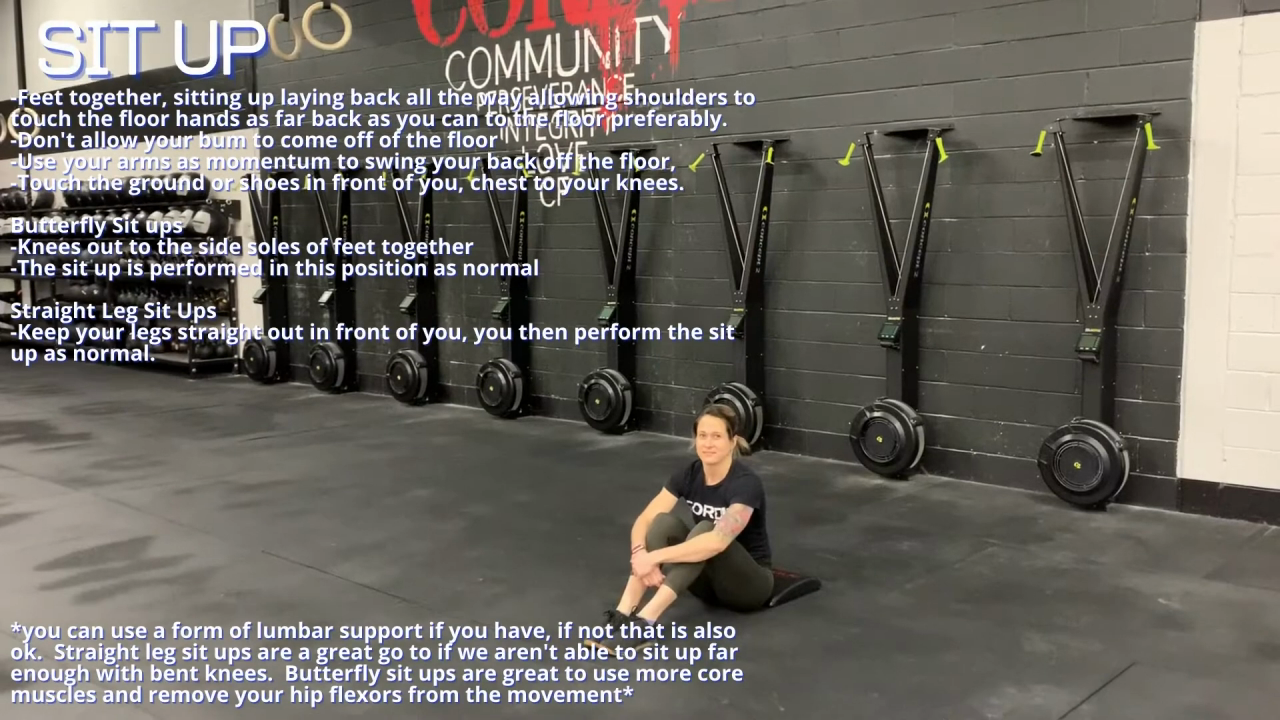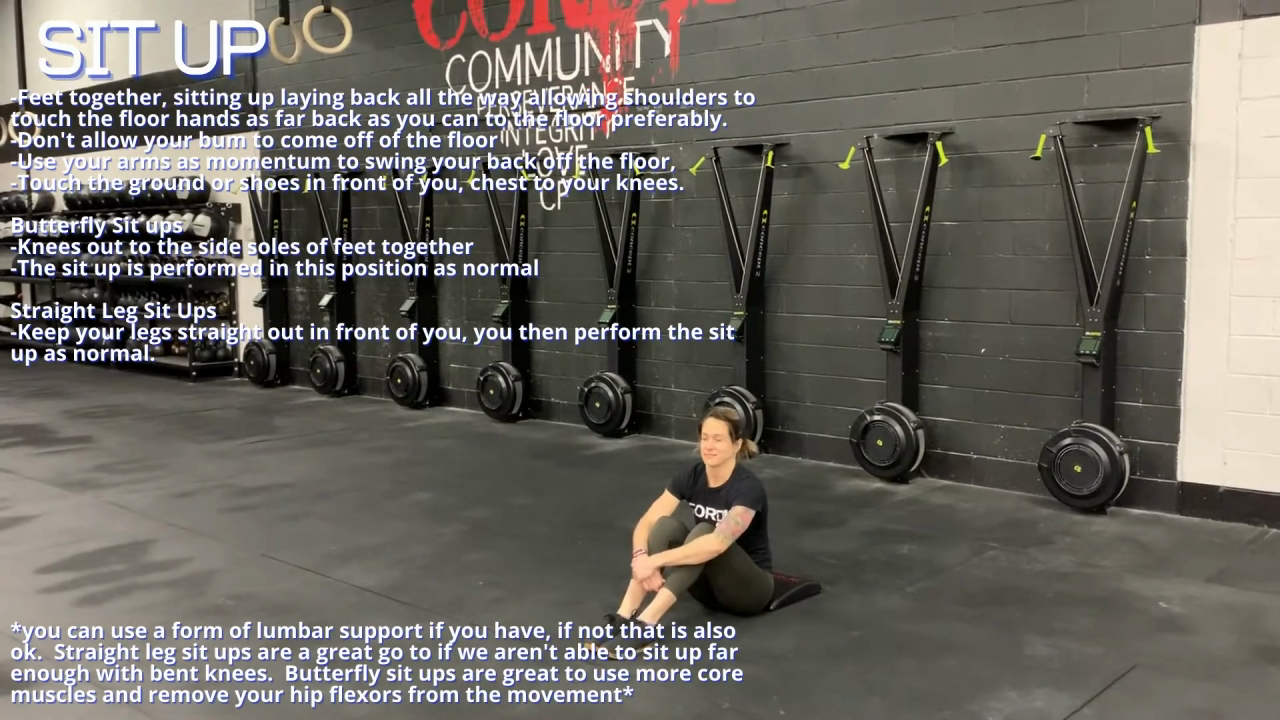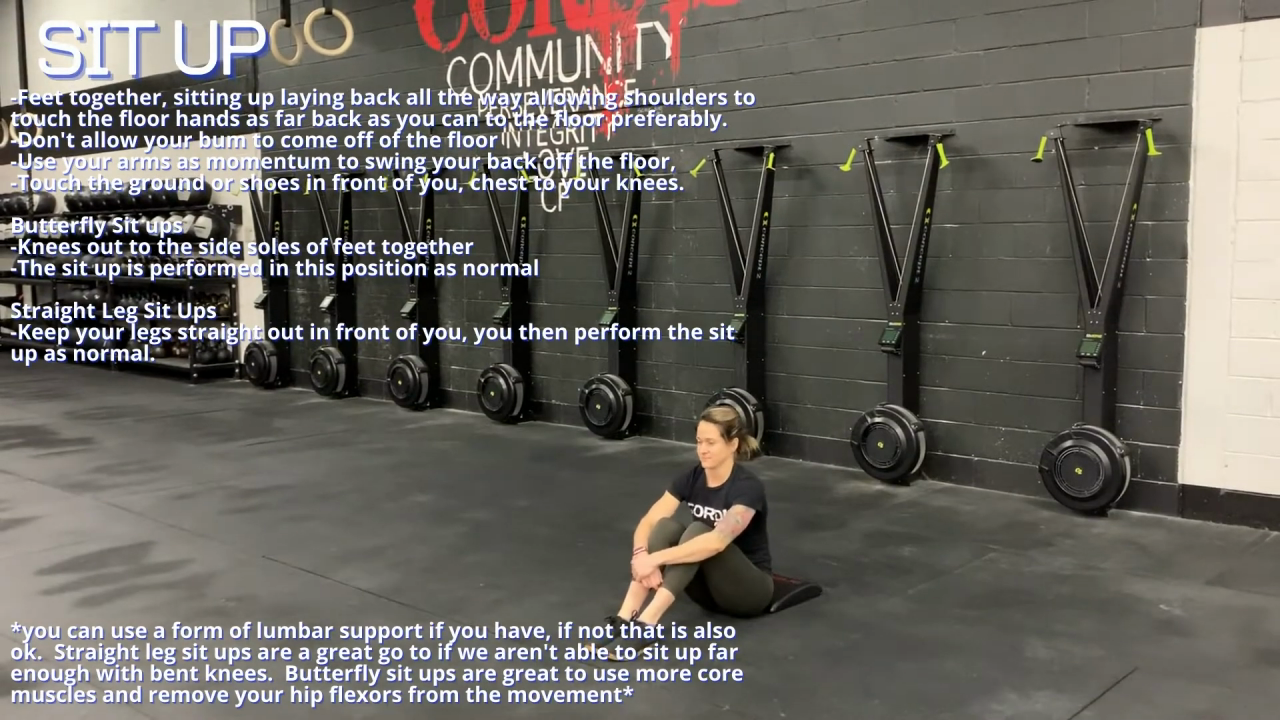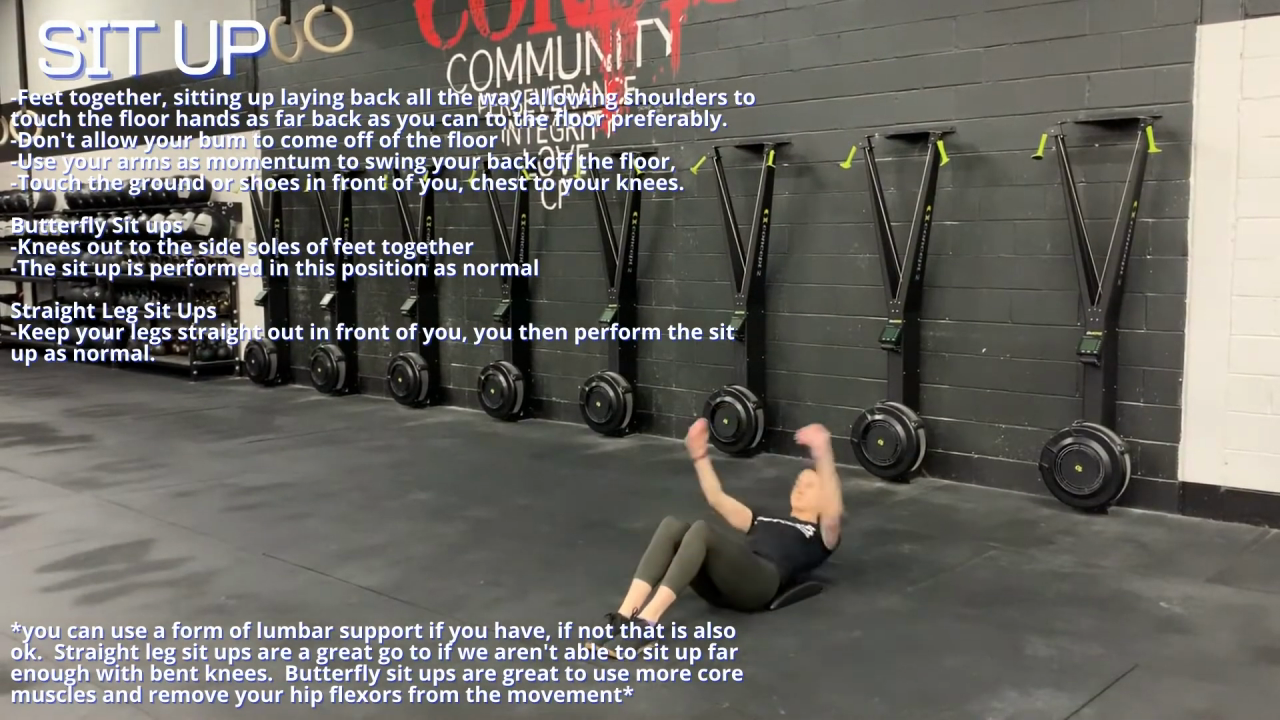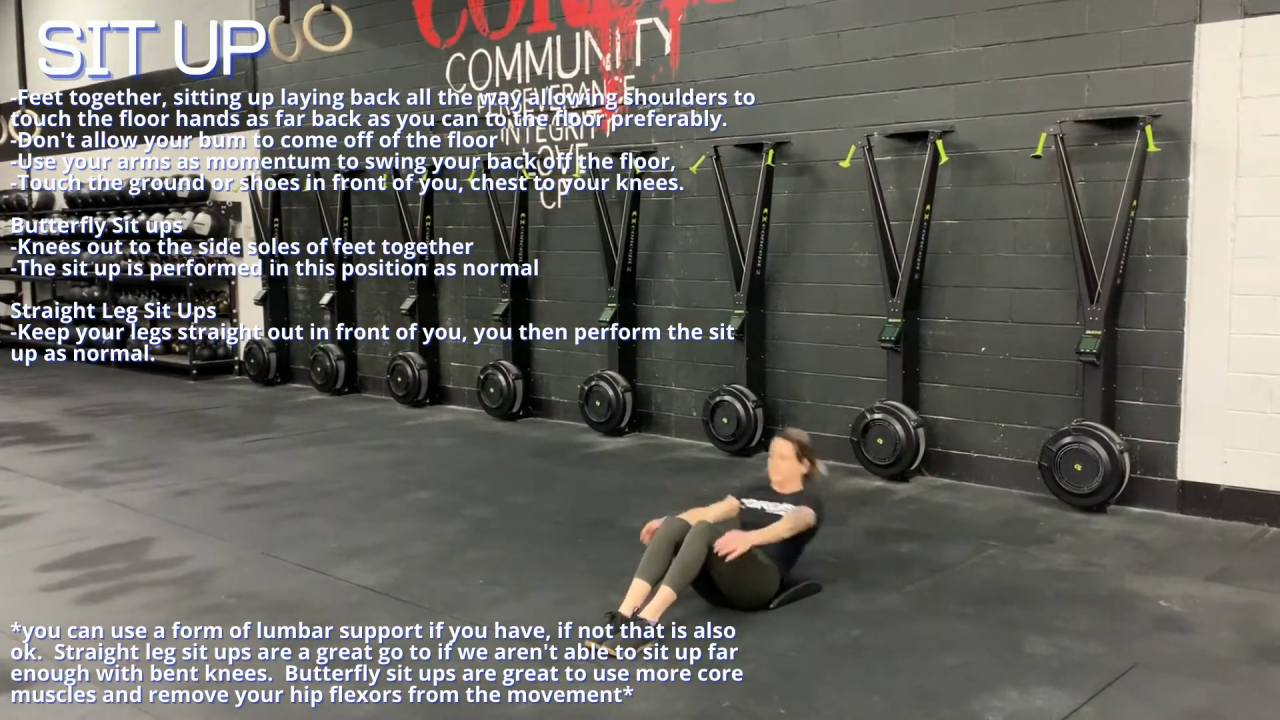
dt=1s
person 1, frame 1
left shoulder: (746, 483)
right shoulder: (688, 474)
left elbow: (717, 541)
right elbow: (644, 521)
left wrist: (654, 557)
right wrist: (639, 554)
left hip: (749, 581)
right hip: (707, 578)
left knee: (704, 530)
right knee: (664, 522)
left ankle: (644, 622)
right ankle: (623, 615)
person 1, frame 2
left shoulder: (748, 487)
right shoulder: (691, 477)
left elbow: (717, 543)
right elbow: (646, 523)
left wrist: (655, 561)
right wrist: (641, 557)
left hip: (750, 586)
right hip: (708, 584)
left knee: (704, 533)
right knee: (666, 525)
left ankle: (645, 623)
right ankle: (624, 617)
person 1, frame 3
left shoulder: (747, 487)
right shoulder: (691, 479)
left elbow: (717, 541)
right elbow: (648, 523)
left wrist: (655, 559)
right wrist: (641, 555)
left hip: (749, 587)
right hip: (707, 585)
left knee: (698, 531)
right knee: (667, 526)
left ankle: (646, 624)
right ankle: (625, 620)
person 1, frame 4
left shoulder: (821, 538)
right shoulder: (764, 520)
left elbow: (833, 506)
right elbow: (718, 499)
left wrist: (823, 451)
right wrist: (700, 454)
left hip: (758, 583)
right hip: (719, 583)
left knee: (700, 529)
right knee: (671, 525)
left ankle: (646, 624)
right ankle: (623, 618)
person 1, frame 5
left shoulder: (808, 505)
right shoulder: (756, 490)
left elbow: (790, 526)
right elbow: (711, 511)
left wrist: (750, 538)
right wrist: (667, 524)
left hip: (756, 581)
right hip: (718, 574)
left knee: (702, 532)
right knee: (673, 524)
left ankle: (645, 623)
right ankle: (623, 618)
